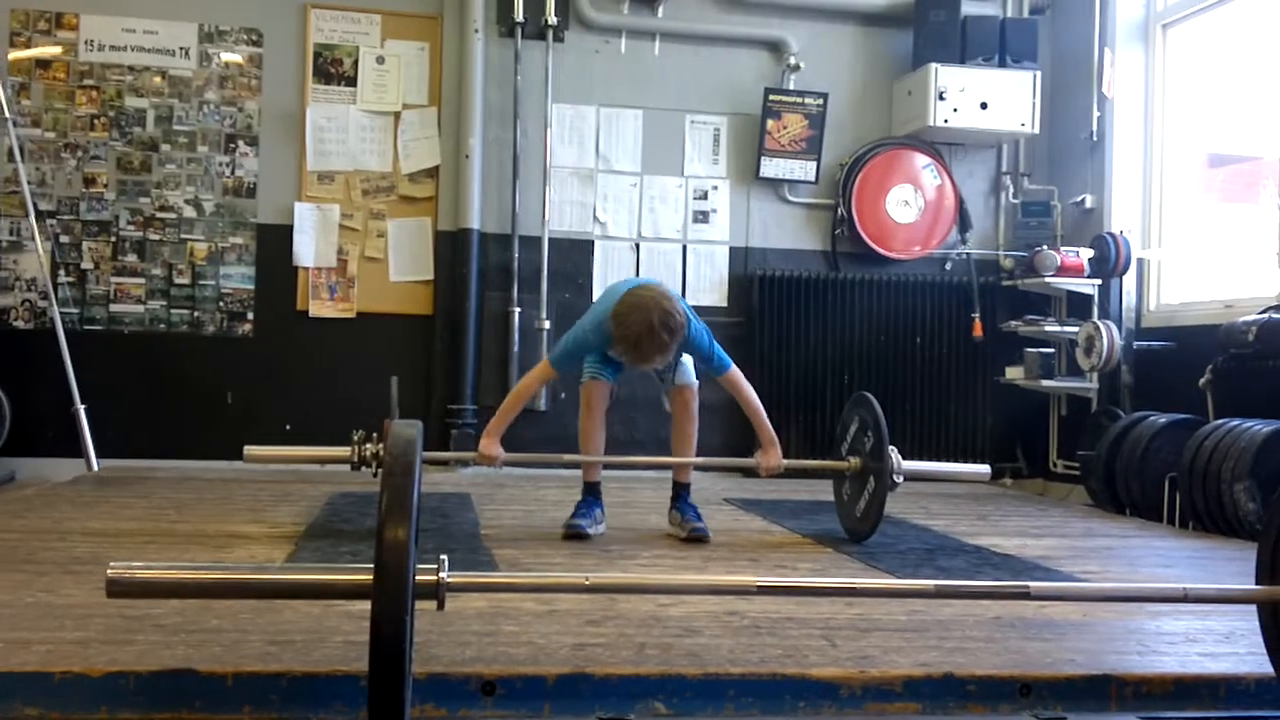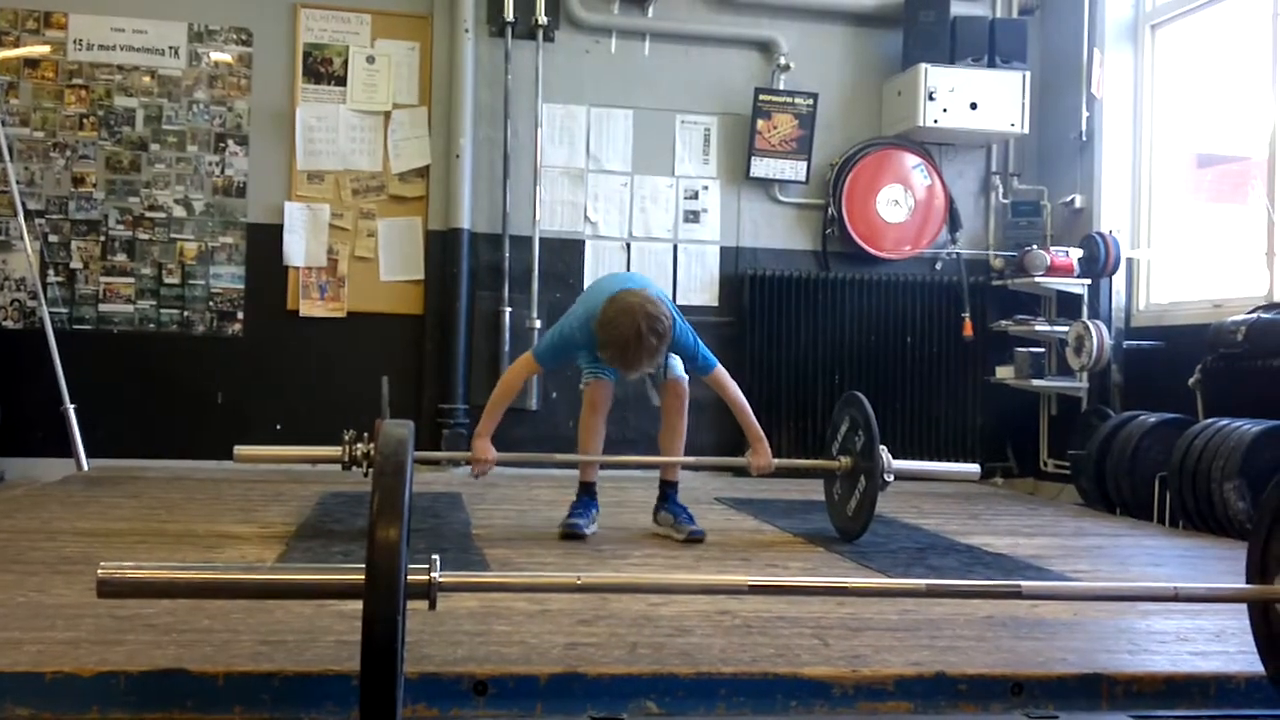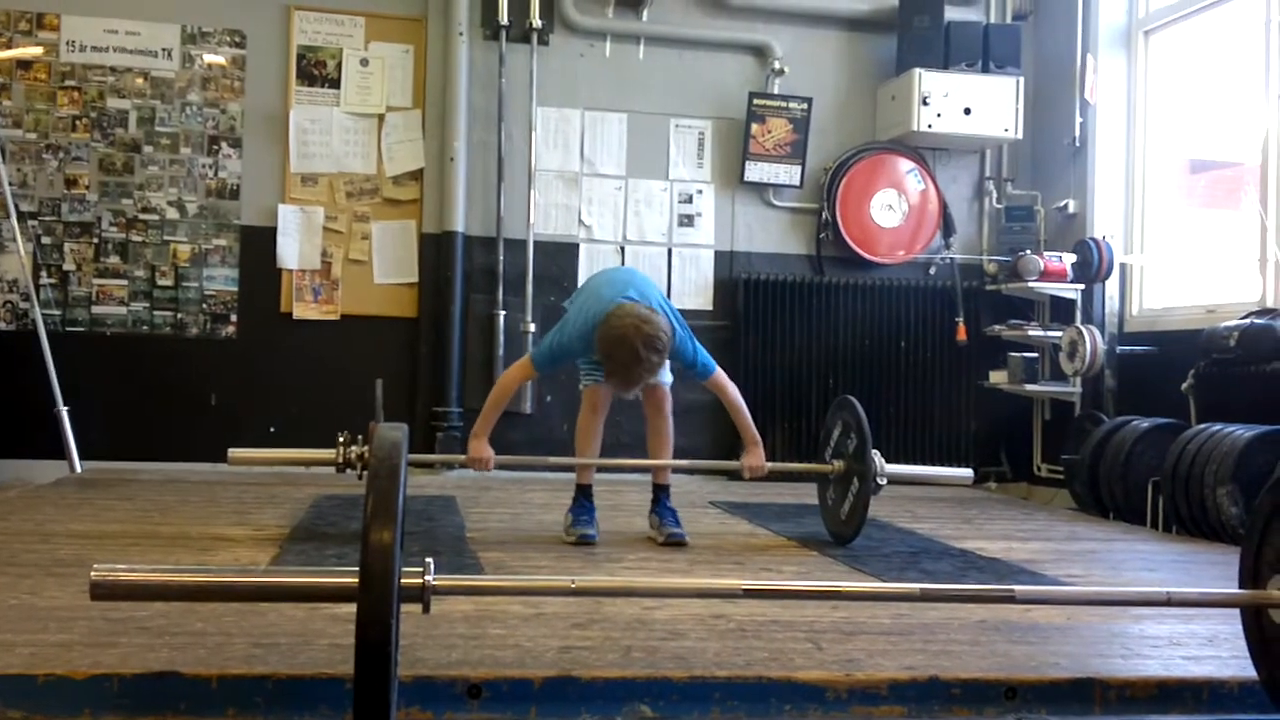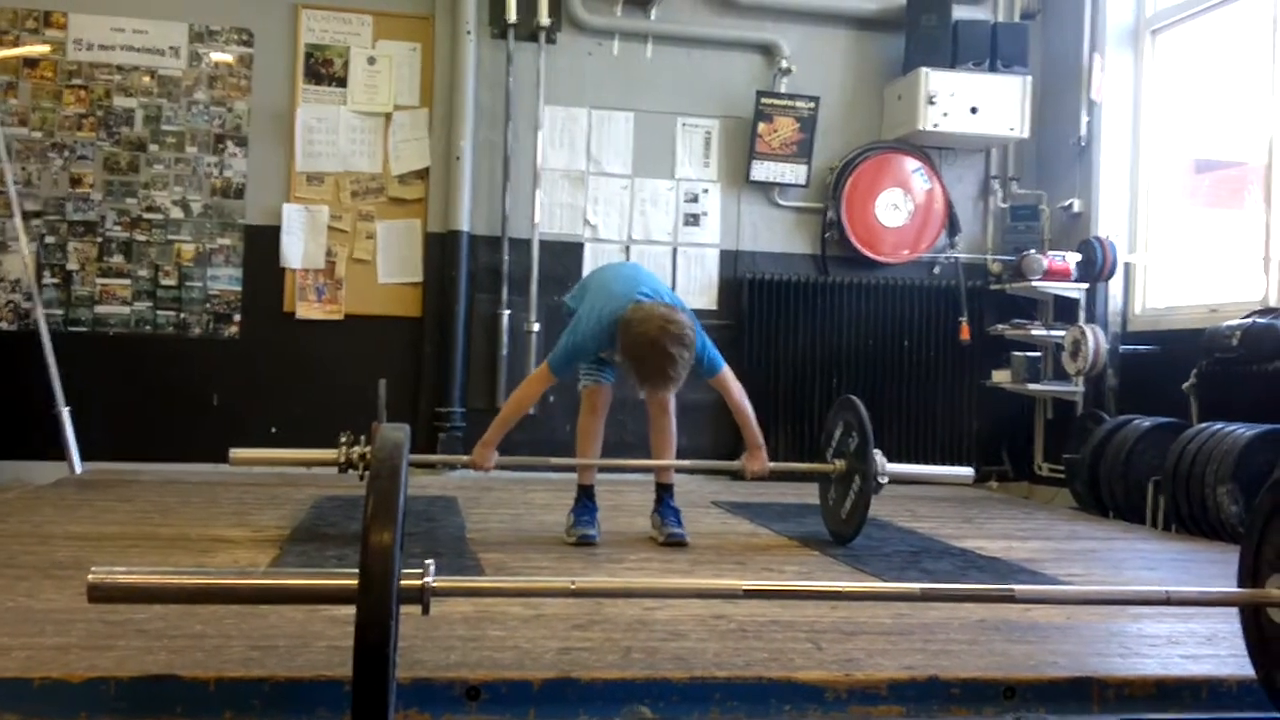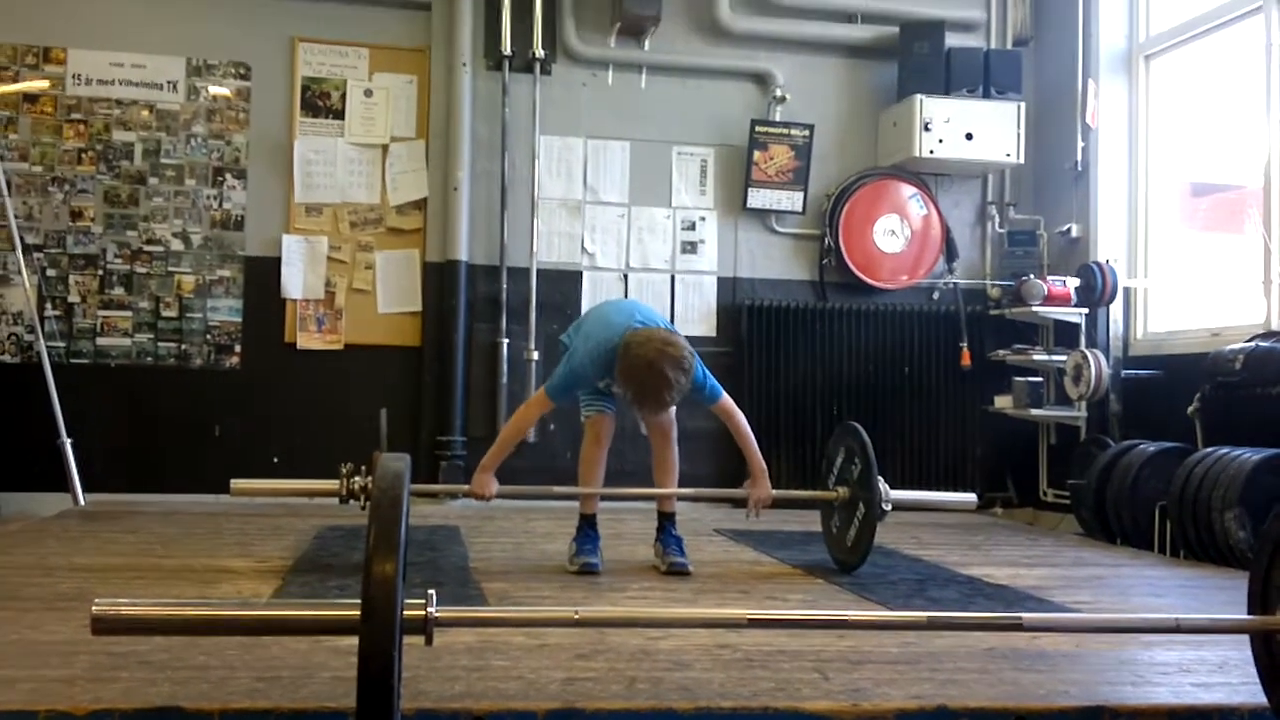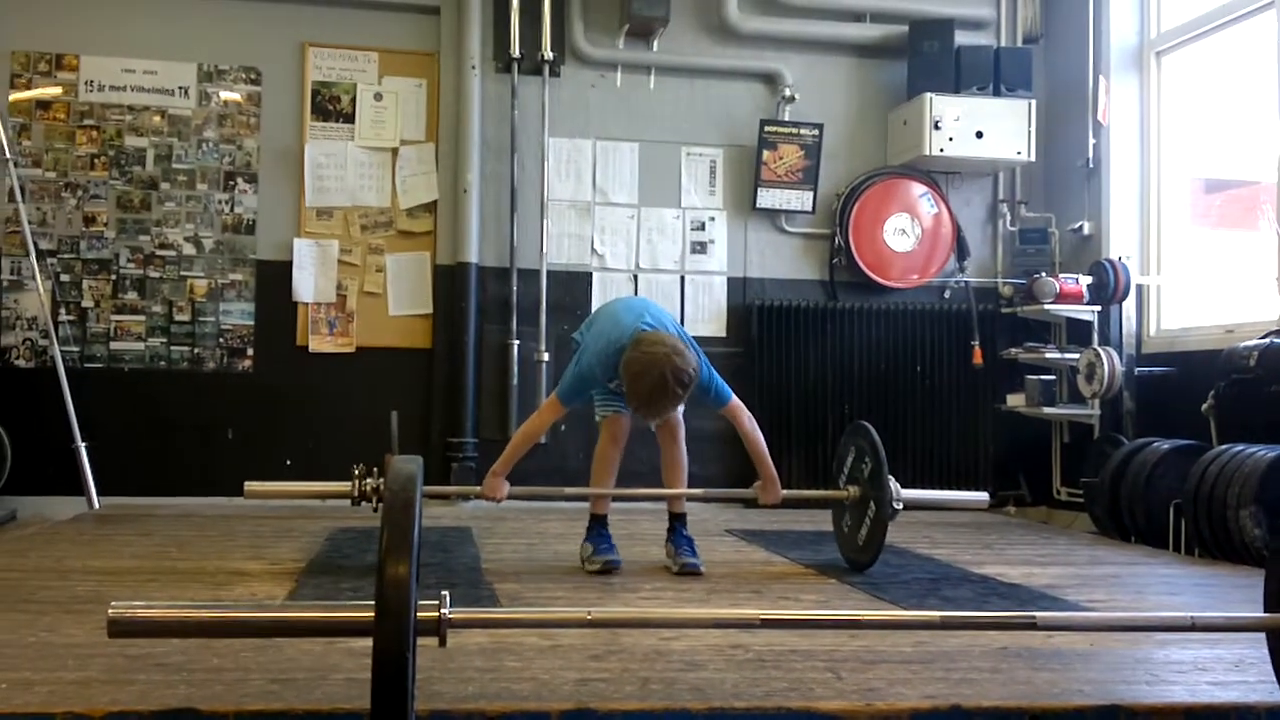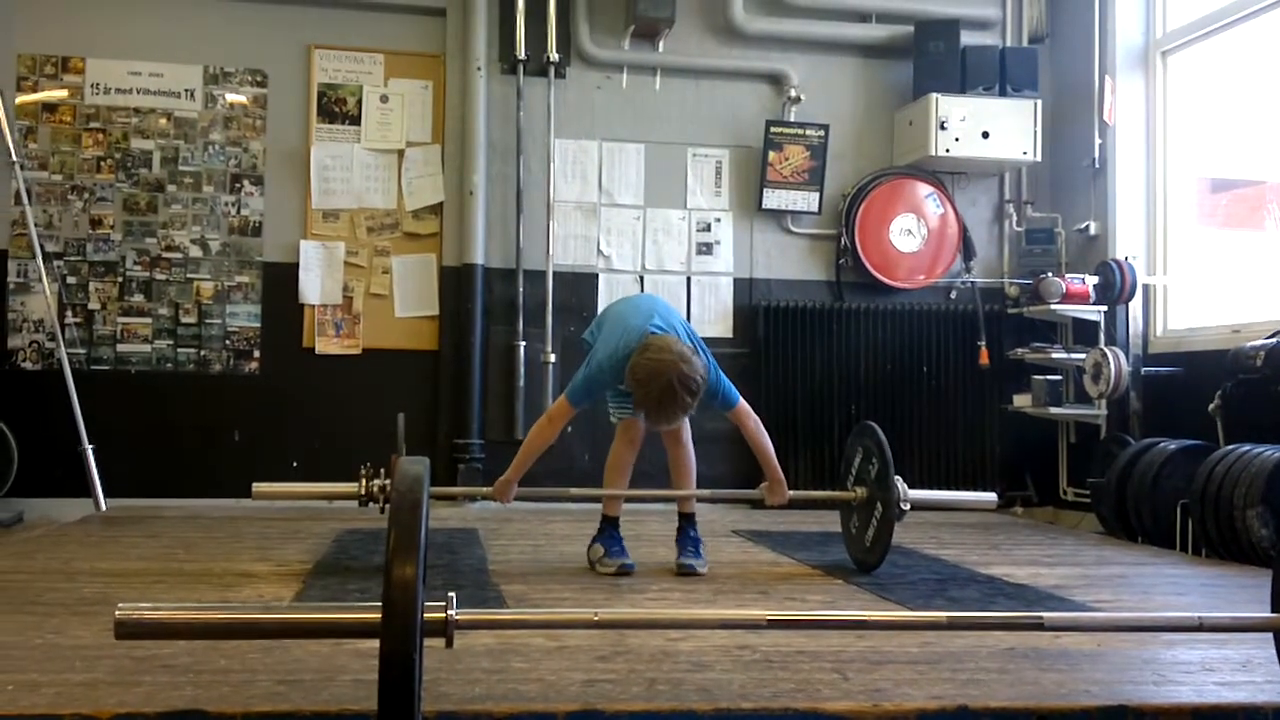
dt=0.3s
person 1, frame 1
left shoulder: (688, 328)
right shoulder: (597, 327)
left elbow: (737, 383)
right elbow: (538, 376)
left wrist: (770, 446)
right wrist: (492, 435)
left hip: (668, 338)
right hip: (610, 342)
left knee: (686, 396)
right knee: (593, 392)
left ankle: (681, 502)
right ankle: (591, 500)
person 1, frame 2
left shoulder: (671, 327)
right shoulder: (581, 326)
left elbow: (724, 382)
right elbow: (518, 371)
left wrist: (759, 444)
right wrist: (482, 436)
left hip: (650, 333)
right hip: (599, 327)
left knee: (677, 392)
right knee: (597, 394)
left ankle: (668, 501)
right ankle: (585, 500)
person 1, frame 3
left shoulder: (671, 334)
right shoulder: (578, 331)
left elbow: (724, 385)
right elbow: (515, 375)
left wrist: (754, 445)
right wrist: (479, 437)
left hip: (645, 310)
right hip: (594, 319)
left knee: (659, 398)
right knee: (596, 397)
left ankle: (661, 503)
right ankle: (582, 502)
person 1, frame 4
left shoulder: (683, 331)
right shoulder: (592, 329)
left elbow: (731, 388)
right elbow: (535, 384)
left wrist: (756, 449)
right wrist: (488, 445)
right hip: (595, 313)
left knee: (663, 399)
right knee: (596, 397)
left ankle: (665, 504)
right ankle: (584, 503)
person 1, frame 5
left shoulder: (680, 360)
right shoulder: (589, 357)
left elbow: (732, 413)
right elbow: (531, 409)
left wrist: (760, 475)
right wrist: (486, 470)
left hip: (653, 361)
right hip: (597, 349)
left knee: (665, 429)
right knee: (599, 428)
left ankle: (667, 533)
right ankle: (586, 532)
person 1, frame 6
left shoulder: (688, 362)
right shoulder: (597, 359)
left elbow: (742, 417)
right elbow: (545, 415)
left wrist: (769, 479)
right wrist: (498, 475)
right hip: (605, 346)
left knee: (672, 427)
right knee: (615, 427)
left ankle: (678, 533)
right ankle: (596, 532)
person 1, frame 7
left shoulder: (698, 365)
right shoulder: (608, 361)
left elbow: (748, 420)
right elbow: (553, 419)
left wrist: (776, 480)
right wrist: (510, 479)
left hip: (664, 331)
right hip: (612, 333)
left knee: (678, 431)
right knee: (631, 431)
left ankle: (689, 533)
right ankle: (606, 534)
